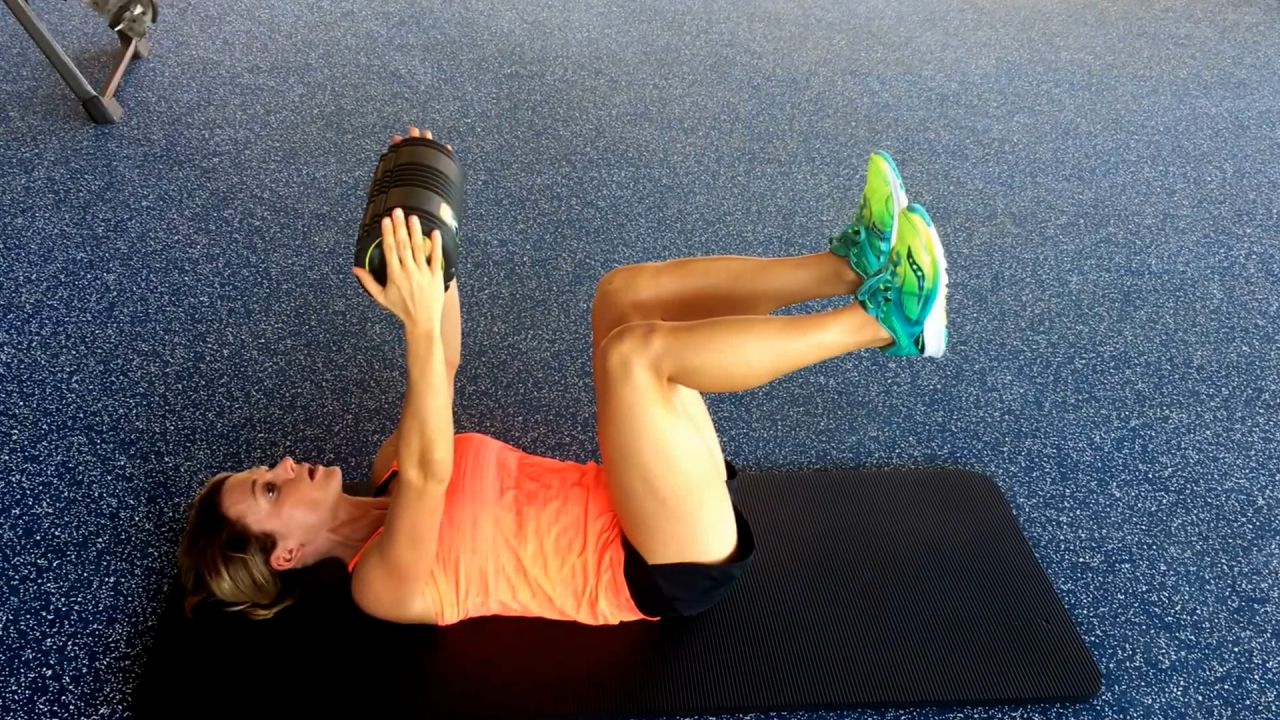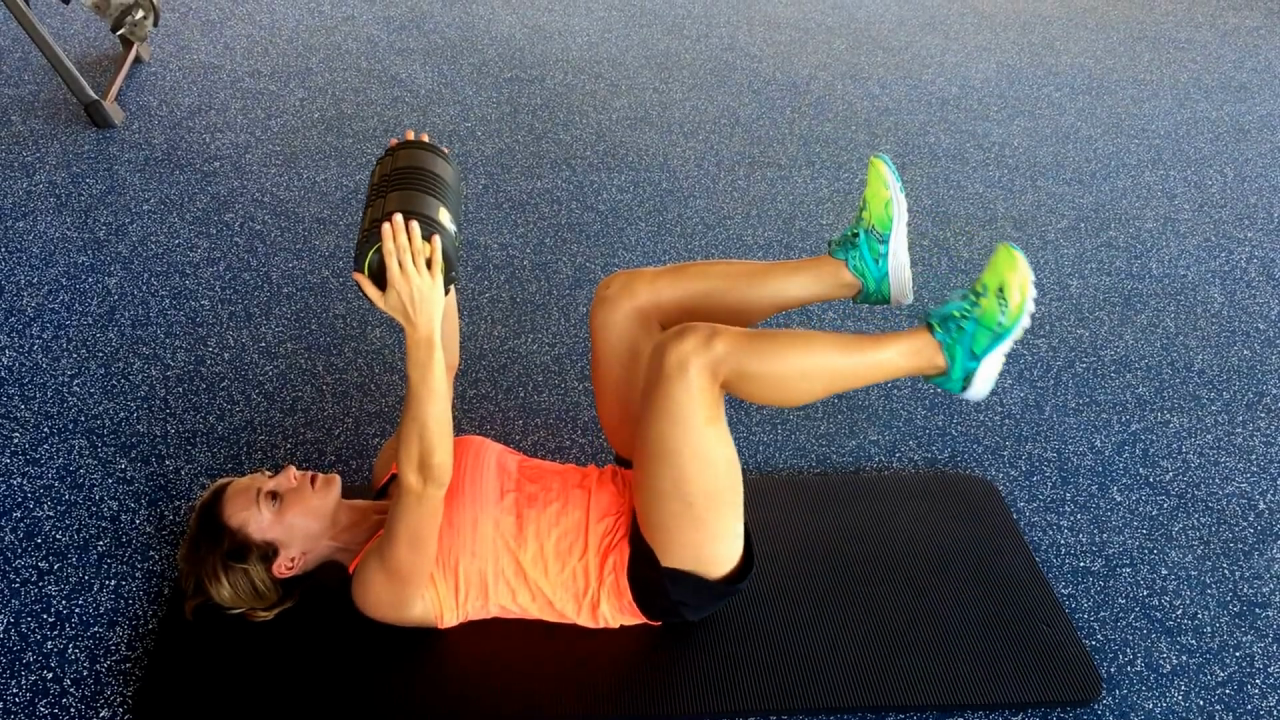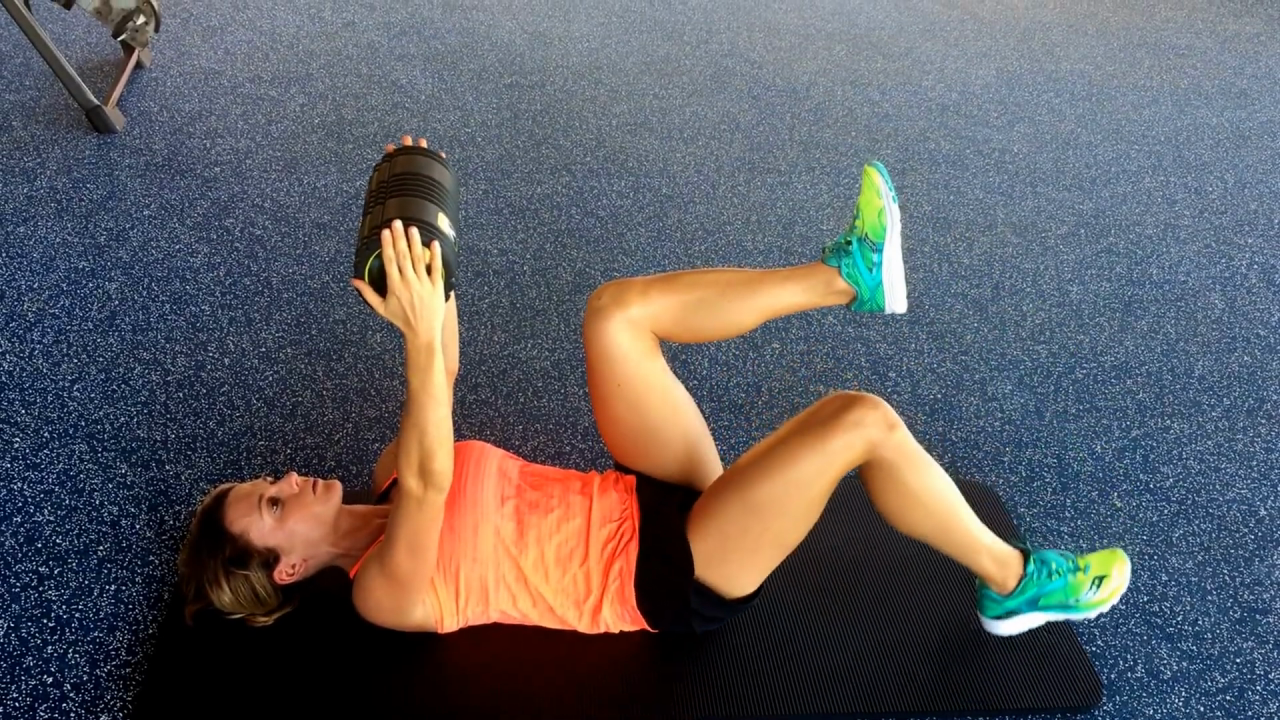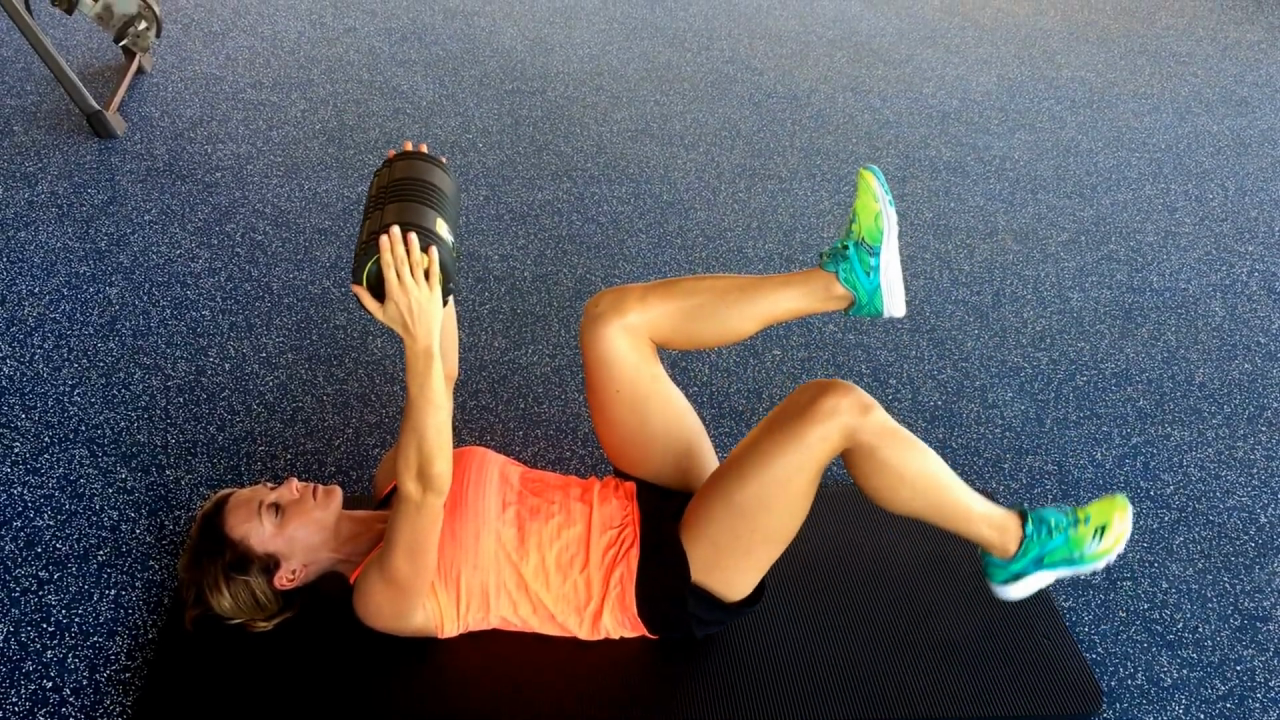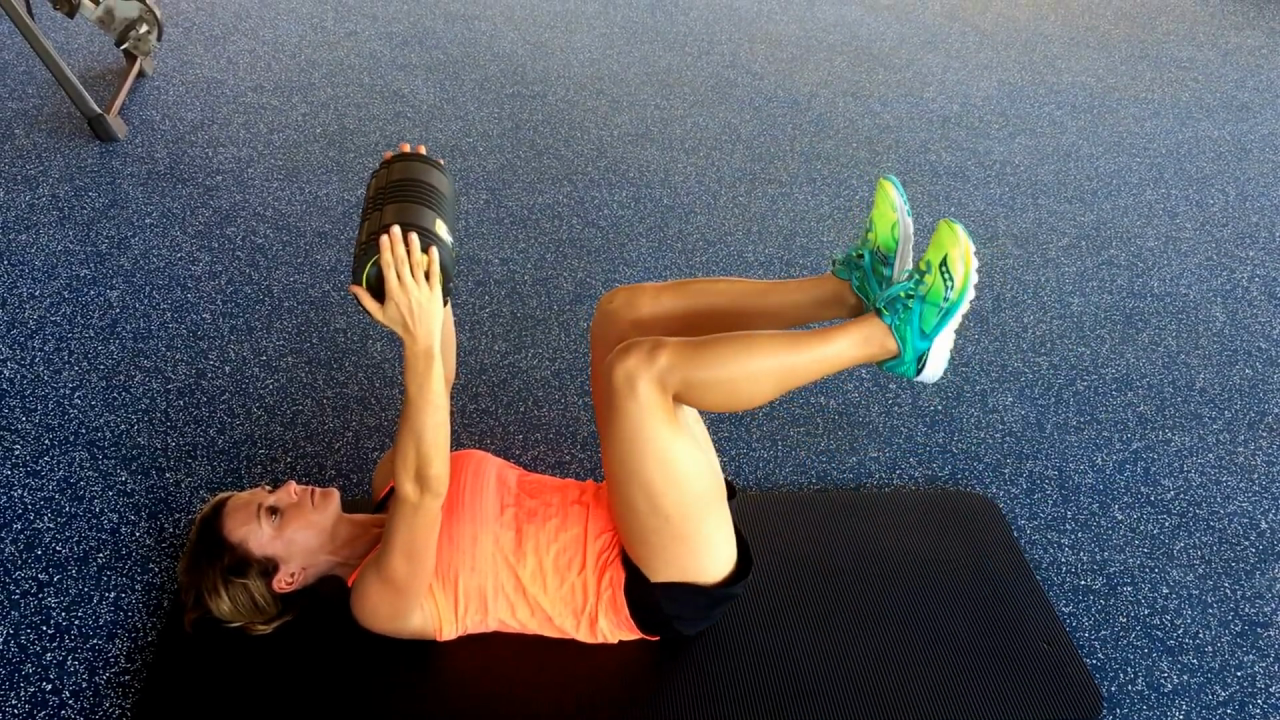
dt=1s
person 1, frame 1
left shoulder: (388, 484)
right shoulder: (384, 582)
left elbow: (442, 371)
right elbow: (432, 471)
left wrist: (432, 253)
right wrist: (418, 323)
left hip: (643, 501)
right hip: (668, 569)
left knee: (627, 292)
right knee: (637, 351)
left ankle: (849, 264)
right ankle: (883, 321)
person 1, frame 2
left shoulder: (386, 483)
right shoulder: (387, 584)
left elbow: (439, 374)
right elbow: (434, 475)
left wrist: (430, 258)
right wrist: (419, 327)
left hip: (630, 503)
right hip: (667, 574)
left knee: (624, 297)
right knee: (693, 351)
left ankle: (855, 270)
right ankle: (944, 349)
person 1, frame 3
left shoulder: (386, 490)
right shoulder: (387, 587)
left elbow: (441, 379)
right elbow: (435, 479)
left wrist: (428, 266)
right wrist: (417, 331)
left hip: (653, 501)
right hip: (674, 574)
left knee: (618, 309)
right knee: (863, 420)
left ankle: (849, 277)
right ankle: (1013, 583)
person 1, frame 4
left shoulder: (389, 497)
right shoulder: (388, 594)
left elbow: (439, 386)
right elbow: (434, 483)
left wrist: (427, 268)
right wrist: (417, 338)
left hip: (649, 508)
right hip: (674, 580)
left knee: (614, 316)
right knee: (836, 406)
left ankle: (847, 283)
right ankle: (1017, 544)
person 1, frame 5
left shoulder: (386, 499)
right shoulder: (385, 597)
left elbow: (438, 381)
right elbow: (428, 487)
left wrist: (420, 267)
right wrist: (420, 337)
left hip: (629, 522)
right hip: (671, 585)
left knee: (626, 311)
right knee: (639, 367)
left ankle: (855, 287)
right ankle: (893, 334)
